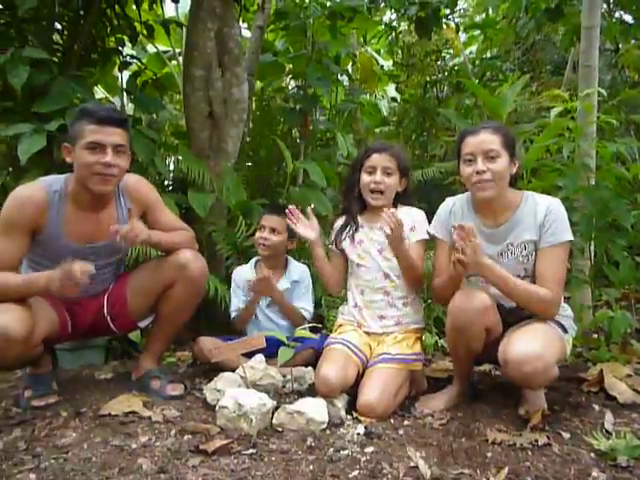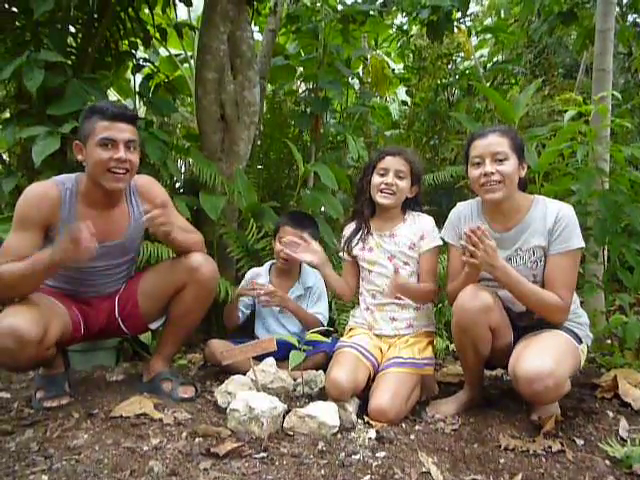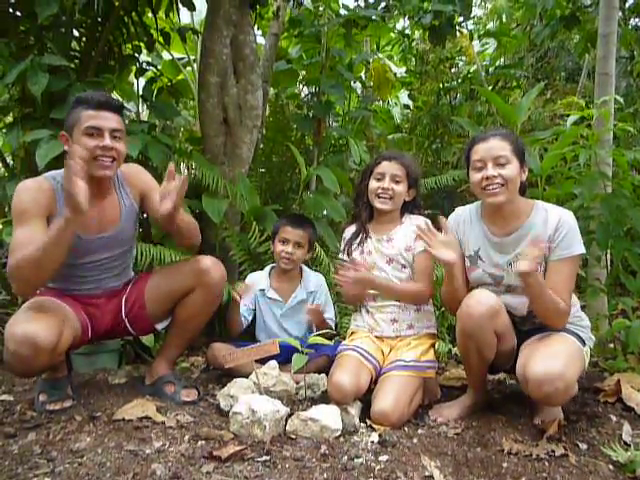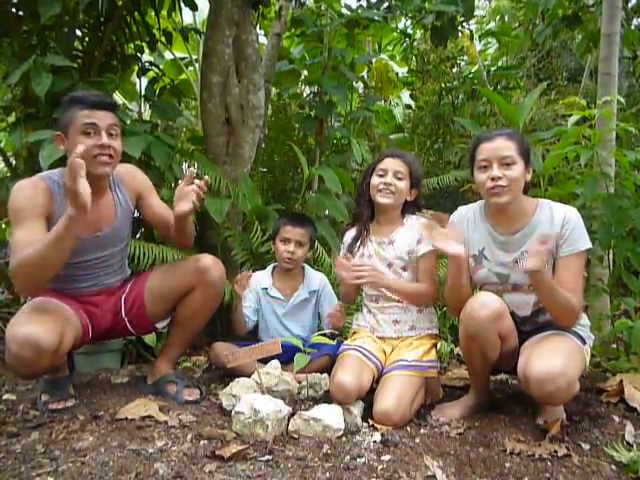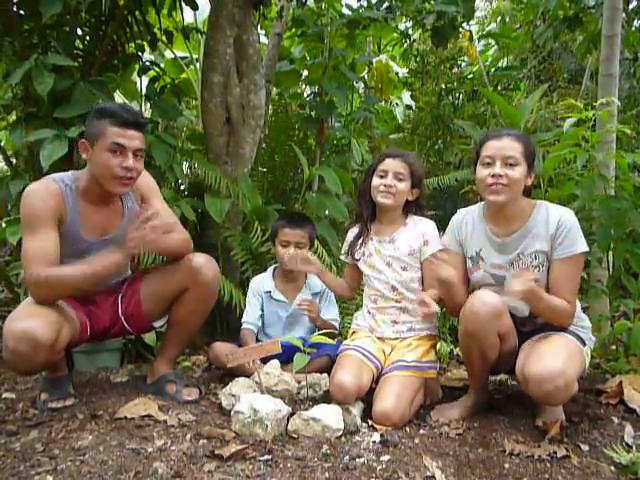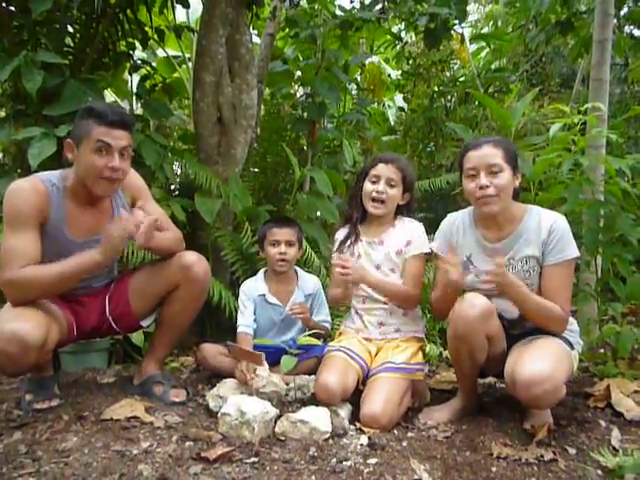
dt=0.7s
person 1, frame 1
left shoulder: (135, 190)
right shoulder: (31, 200)
left elbow: (189, 239)
left wrist: (150, 235)
right wrist: (50, 281)
left hip: (111, 300)
right hip: (48, 306)
left knee: (192, 264)
left ankle: (147, 365)
right ankle: (40, 364)
person 1, frame 2
left shoulder: (146, 189)
right shoulder: (44, 197)
left elbow: (199, 246)
left wrist: (171, 234)
right wrist: (56, 256)
left hip: (123, 300)
right hip: (59, 303)
left knee: (202, 268)
left ankle: (158, 367)
right ankle: (53, 365)
person 1, frame 3
left shoulder: (133, 177)
right shoulder: (36, 192)
left elbow: (193, 241)
left wrist: (172, 214)
right wrist: (72, 216)
left hip: (125, 299)
right hip: (65, 303)
left knee: (210, 271)
right knee: (27, 344)
left ankle: (160, 370)
right ankle: (57, 370)
person 1, frame 4
left shoulder: (129, 177)
right shoulder: (32, 192)
left elbow: (182, 240)
right elbow: (24, 280)
left wrist: (182, 215)
right wrist: (77, 214)
left hip: (123, 297)
right hip: (64, 304)
left knee: (209, 270)
right knee: (28, 346)
left ankle: (162, 369)
right ankle: (58, 371)
person 1, frame 5
left shoulder: (139, 183)
right shoulder: (44, 195)
left elbow: (183, 245)
right elbow: (39, 287)
left wrist: (160, 241)
right wrist: (121, 255)
left hip: (123, 298)
right hip: (66, 303)
left knee: (203, 269)
left ankle: (161, 369)
right ankle: (57, 370)
person 1, frame 6
left shoulder: (128, 182)
right shoulder: (28, 193)
left elbow: (175, 242)
left wrist: (150, 239)
right wrist: (99, 255)
left hip: (109, 298)
right hip: (51, 304)
left knee: (194, 267)
left ankle: (149, 369)
right ankle: (42, 372)
person 2, frame 1
left shoulder: (547, 210)
right shoulder: (451, 211)
left elbow: (549, 304)
right elbow: (441, 296)
left wrist: (484, 265)
right wrist: (459, 270)
left hip: (539, 320)
right hip: (479, 326)
left knee: (524, 362)
right knee: (469, 299)
left ankle: (533, 386)
right ankle: (460, 385)
person 2, frame 2
left shoulder: (557, 216)
right shoulder: (461, 216)
left elbow: (559, 311)
right elbow: (454, 301)
left wrist: (499, 269)
right wrist: (469, 266)
left hip: (554, 327)
right hip: (493, 330)
left knee: (535, 377)
right knee: (472, 299)
left ankle: (546, 392)
right ankle: (472, 390)
person 2, frame 3
left shoulder: (558, 221)
right shoulder: (460, 221)
left elbow: (557, 317)
right elbow: (453, 306)
left wrist: (529, 277)
right wrist: (452, 266)
left hip: (554, 330)
right hip: (493, 335)
left knee: (546, 381)
right knee: (478, 304)
left ankle: (548, 398)
right ankle: (475, 394)
person 2, frame 4
left shoulder: (563, 219)
right shoulder: (464, 219)
left elbow: (570, 316)
right elbow: (455, 306)
left wrist: (539, 275)
right wrist: (458, 263)
left hip: (555, 329)
right hip: (494, 335)
left knee: (546, 380)
right knee: (482, 306)
left ankle: (551, 397)
right ankle: (478, 394)
person 2, frame 5
left shoulder: (559, 221)
right shoulder: (463, 222)
left elbow: (565, 314)
right elbow: (455, 306)
left wrist: (531, 294)
right wrist: (449, 283)
left hip: (555, 330)
right hip: (494, 336)
left knee: (545, 380)
right knee: (482, 304)
left ankle: (551, 398)
right ankle: (477, 394)
person 2, frame 6
left shoulder: (550, 227)
right shoulder: (452, 226)
left elbow: (557, 322)
right elbow: (440, 310)
left wrist: (509, 284)
right wrist: (449, 284)
left hip: (542, 335)
right hip: (483, 341)
left knee: (532, 383)
right knee: (471, 307)
left ankle: (538, 401)
right ankle: (466, 396)
person 3, frame 1
left shoulder: (412, 218)
right shoulder: (346, 225)
left elbow: (417, 283)
right elbow: (335, 286)
left wrist: (399, 245)
right wrist: (315, 244)
left hip: (400, 328)
right hip: (354, 323)
left knee: (371, 406)
right knee: (327, 384)
left ankle: (404, 375)
right ankle: (368, 372)
person 3, frame 2
left shoulder: (423, 226)
right shoulder: (354, 230)
left elbow: (429, 290)
right elbow: (348, 290)
left wrist: (405, 287)
right wrist: (320, 262)
left hip: (411, 331)
right hip: (363, 327)
left knee: (382, 410)
right knee: (338, 388)
left ankle: (417, 378)
right ankle: (375, 374)
person 3, frame 3
left shoulder: (418, 227)
right shoulder: (353, 234)
left elbow: (424, 291)
right elbow: (353, 297)
left wrist: (374, 282)
right wrist: (354, 286)
left hip: (415, 333)
right hip: (367, 330)
left knee: (386, 414)
right knee: (342, 391)
left ankle: (420, 383)
right ankle: (396, 379)
person 3, frame 4
left shoulder: (421, 227)
right shoulder: (355, 236)
left elbow: (428, 294)
right elbow: (349, 299)
left wrist: (380, 279)
right wrist: (346, 280)
left hip: (416, 333)
right hip: (370, 328)
left knee: (388, 414)
right knee: (343, 390)
left ankle: (422, 383)
right ankle: (393, 379)
person 3, frame 5
left shoulder: (424, 229)
right shoulder: (357, 235)
left elbow: (433, 290)
right elbow: (350, 289)
left wrist: (427, 301)
right wrist: (319, 271)
left hip: (413, 334)
right hip: (368, 330)
left knee: (386, 414)
right knee: (343, 390)
left ankle: (420, 384)
right ankle: (384, 378)
person 3, frame 6
left shoulder: (411, 231)
right shoulder: (346, 235)
left elbow: (412, 296)
right elbow: (335, 296)
left wrist: (365, 277)
right wrist: (344, 284)
left hip: (401, 336)
right hip: (356, 331)
left knee: (375, 417)
right knee: (328, 390)
left ankle: (410, 385)
right ankle: (371, 380)
person 4, frame 1
left shoulder: (300, 272)
right shoulder: (241, 274)
left elbow: (301, 324)
right elbow: (239, 325)
left wrist: (274, 293)
right wrist: (256, 296)
left hip: (290, 346)
left knee: (317, 343)
right knee: (202, 345)
person 4, frame 2
left shoulder: (314, 279)
right shoulder: (254, 276)
left elbow: (318, 329)
right elbow: (230, 323)
left wrist: (289, 304)
right wrist: (238, 296)
left knee: (330, 346)
right knee: (213, 348)
person 4, frame 3
left shoulder: (316, 282)
right shoulder: (254, 281)
right elbow: (234, 331)
left wrist: (319, 320)
right wrist: (235, 303)
left hip: (304, 353)
left knee: (333, 350)
right knee: (215, 351)
person 4, frame 4
left shoulder: (318, 281)
right shoulder: (258, 280)
left elbow: (332, 328)
right elbow: (240, 330)
left wrist: (337, 323)
right wrist: (239, 299)
left hip: (306, 352)
left knee: (337, 349)
right knee: (218, 350)
person 4, frame 5
left shoulder: (320, 283)
right shoulder: (259, 283)
left elbow: (333, 332)
right elbow: (249, 327)
left wrist: (318, 320)
left hip: (307, 353)
left knee: (336, 349)
right knee: (217, 350)
person 4, frame 6
left shoulder: (311, 284)
right shoulder: (250, 287)
left elbow: (325, 332)
right elbow: (244, 331)
left wrist: (309, 322)
right wrist: (247, 361)
left hip: (296, 354)
right hip: (259, 354)
right knee: (205, 352)
